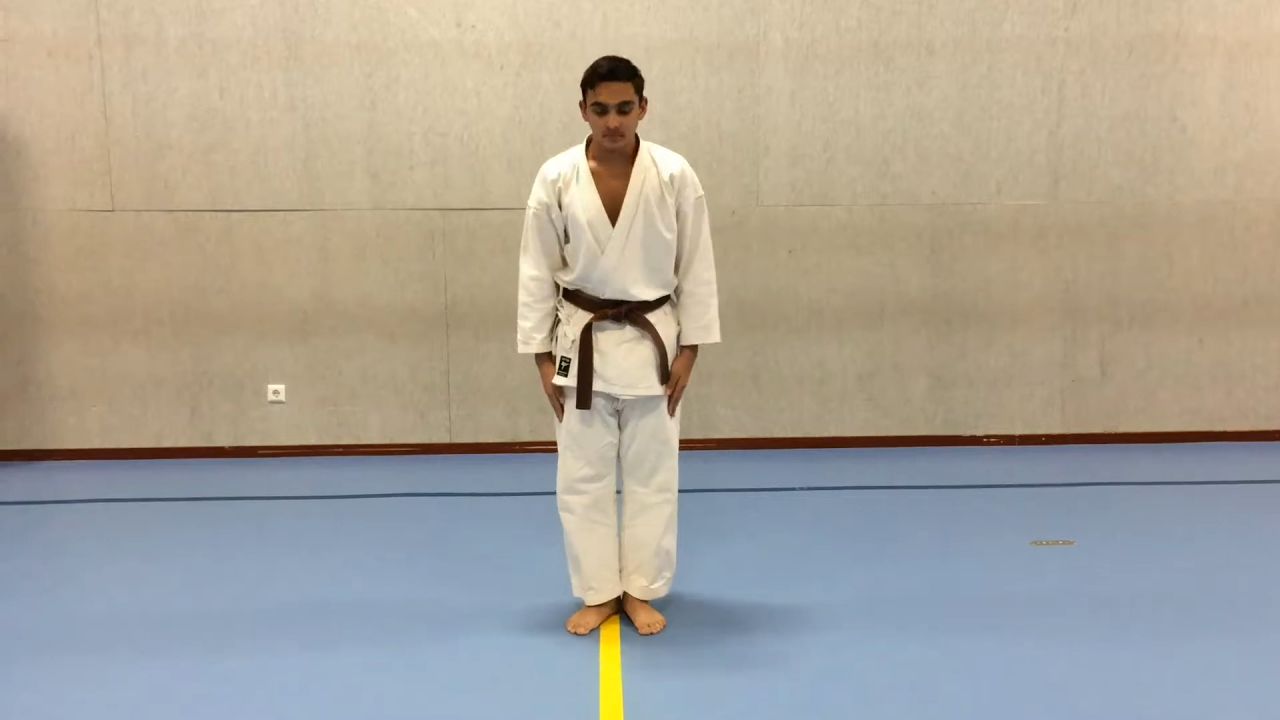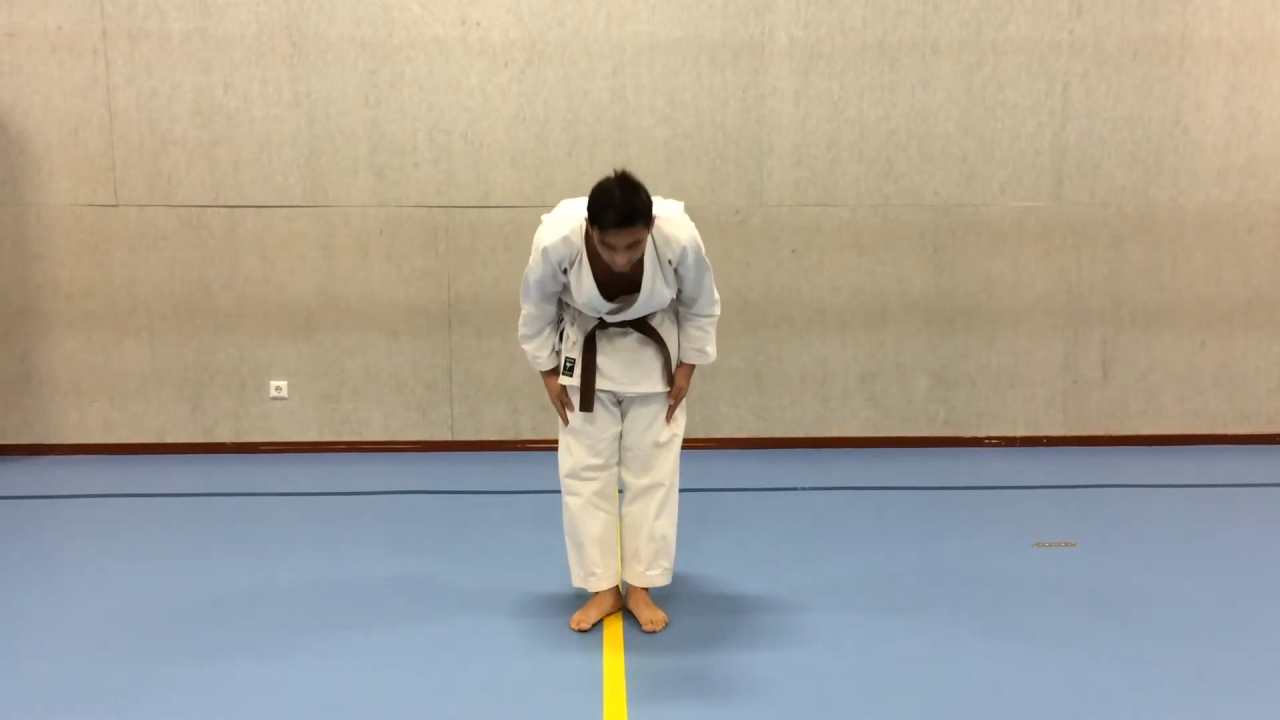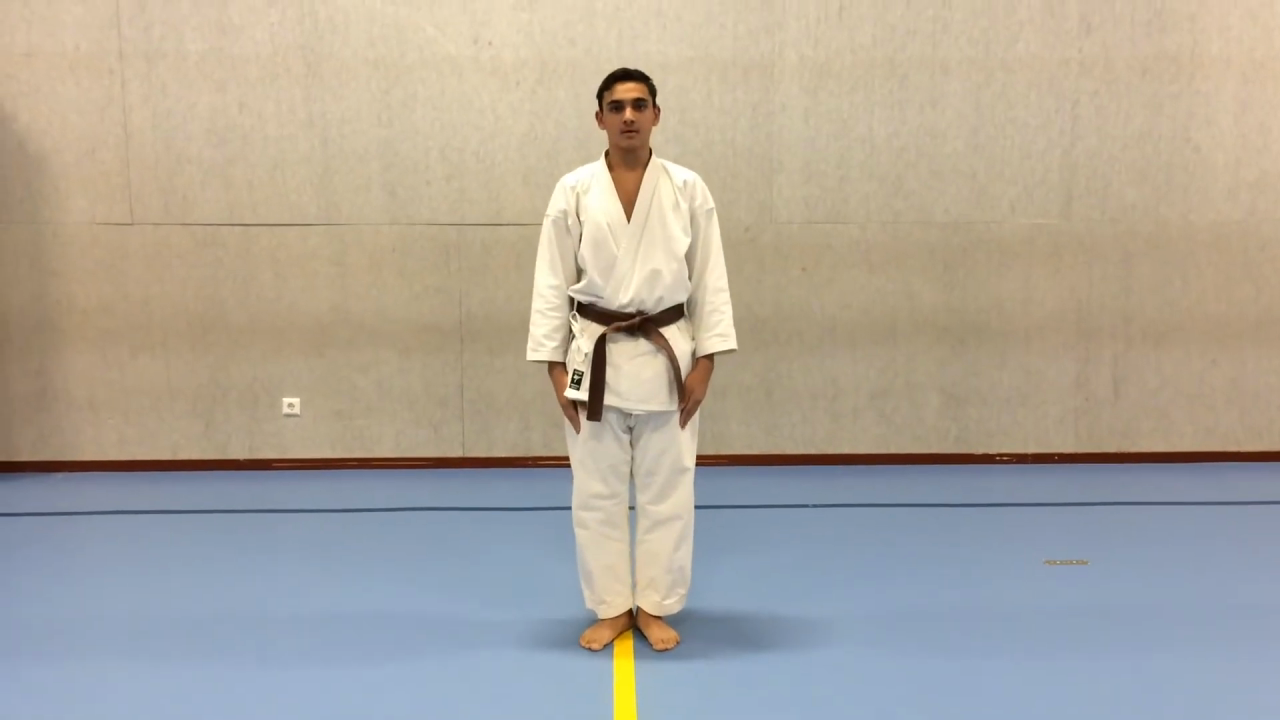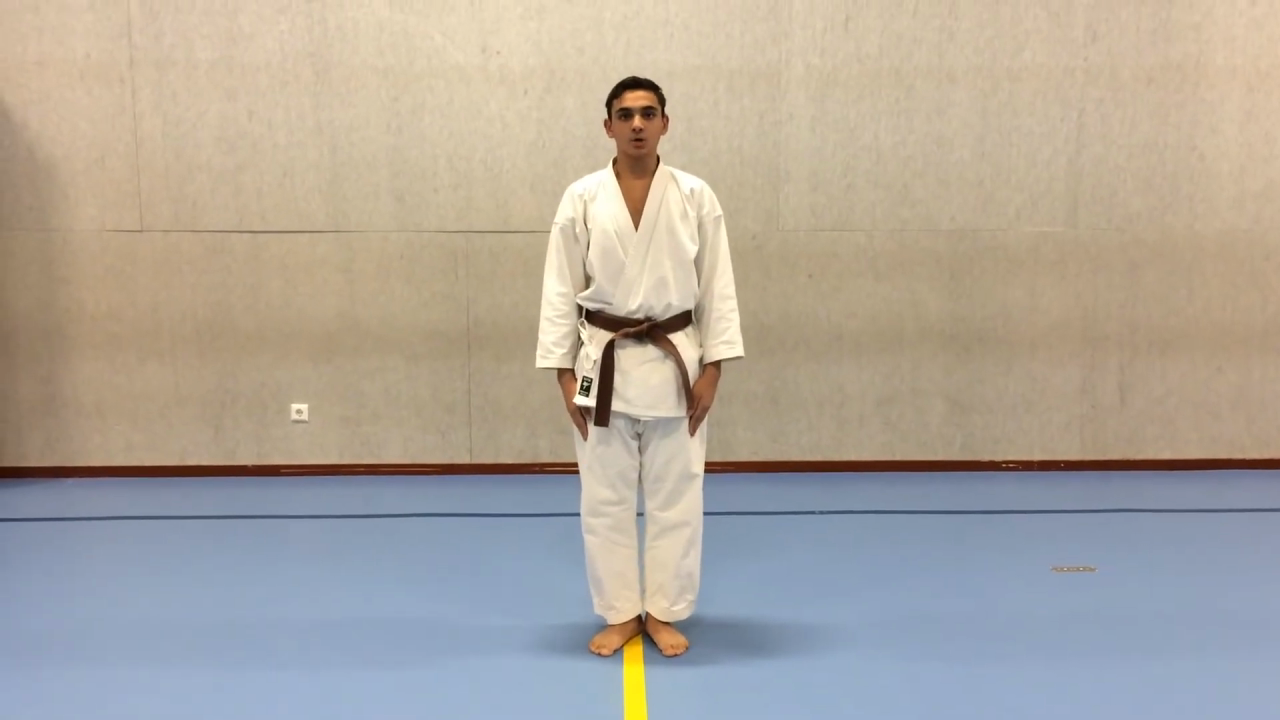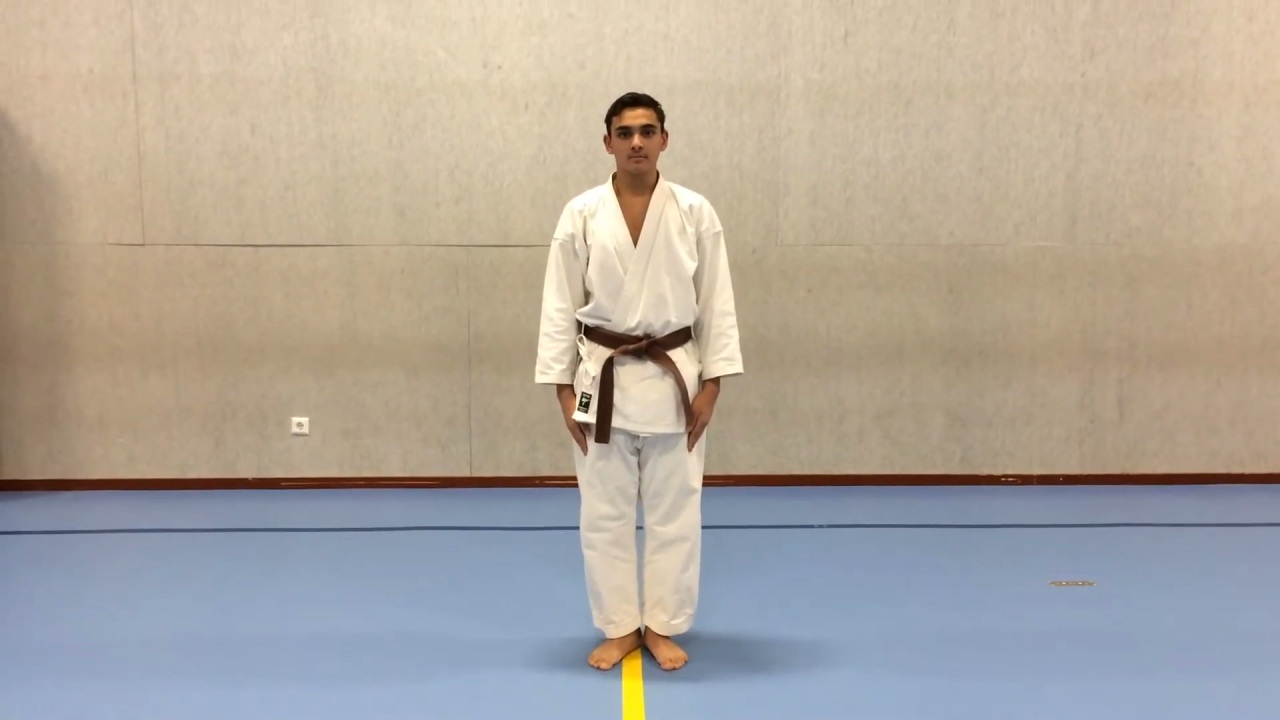
dt=1s
person 1, frame 1
left shoulder: (675, 175)
right shoulder: (555, 178)
left elbow: (697, 270)
right elbow: (537, 273)
left wrist: (688, 350)
right wrist: (543, 356)
left hip: (652, 341)
right hip: (583, 340)
left knee: (653, 475)
right knee: (583, 476)
left ankle: (640, 591)
right ankle: (597, 593)
person 1, frame 2
left shoulder: (679, 236)
right shoulder: (555, 240)
left elbow: (701, 306)
right elbow: (537, 309)
left wrist: (687, 368)
right wrist: (548, 373)
left hip: (654, 348)
right hip: (585, 350)
left knee: (653, 469)
right knee: (585, 469)
left ankle: (640, 587)
right ankle: (602, 587)
person 1, frame 3
left shoulder: (687, 188)
right shoulder: (573, 190)
left elbow: (709, 278)
right elbow: (552, 282)
left wrist: (705, 361)
right wrist: (555, 366)
left hip: (666, 354)
right hip: (596, 354)
left knee: (667, 490)
right knee: (597, 491)
left ankle: (655, 607)
right ankle: (610, 607)
person 1, frame 4
left shoulder: (695, 196)
right shoulder: (581, 198)
left elbow: (716, 287)
right elbow: (560, 290)
left wrist: (712, 369)
right wrist: (564, 374)
left hip: (674, 362)
right hip: (604, 362)
left knee: (676, 497)
right knee: (605, 499)
left ankle: (663, 613)
right ankle: (619, 613)
person 1, frame 5
left shoulder: (695, 212)
right shoulder: (581, 214)
left elbow: (716, 303)
right elbow: (560, 306)
left wrist: (711, 384)
right wrist: (564, 389)
left hip: (673, 377)
right hip: (603, 378)
left knee: (675, 512)
right knee: (605, 513)
left ankle: (663, 626)
right ankle: (618, 627)
